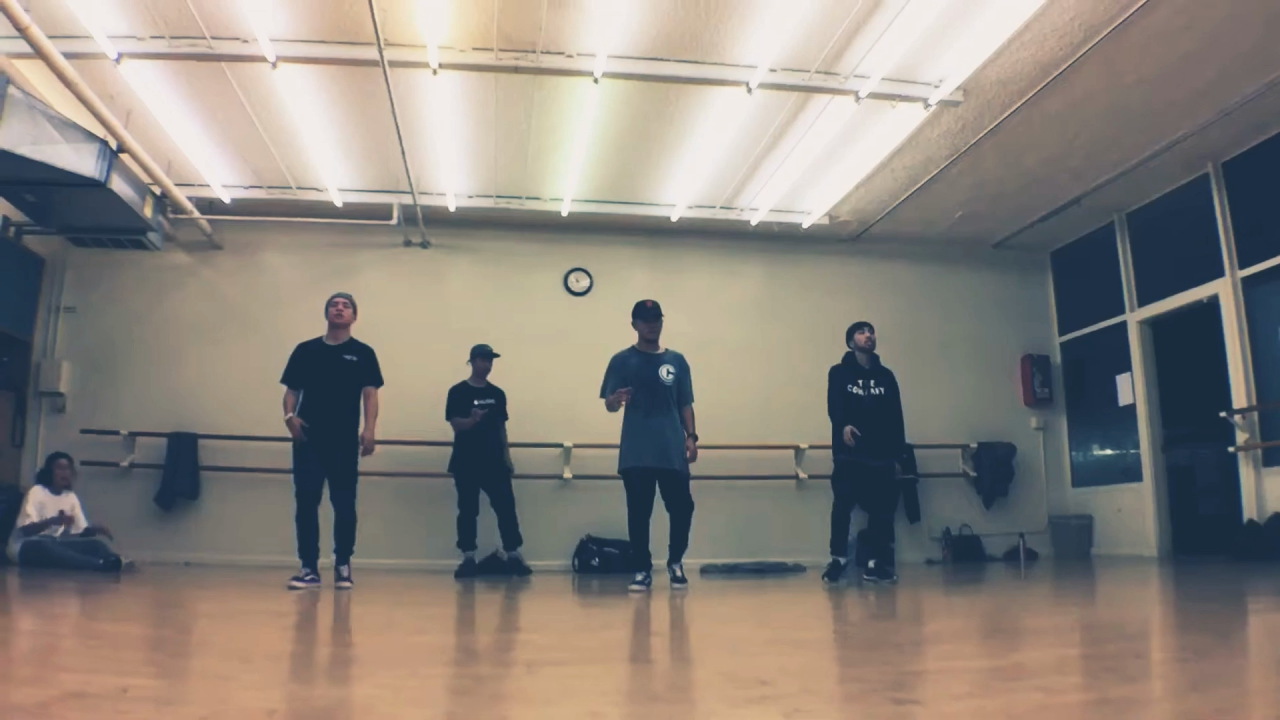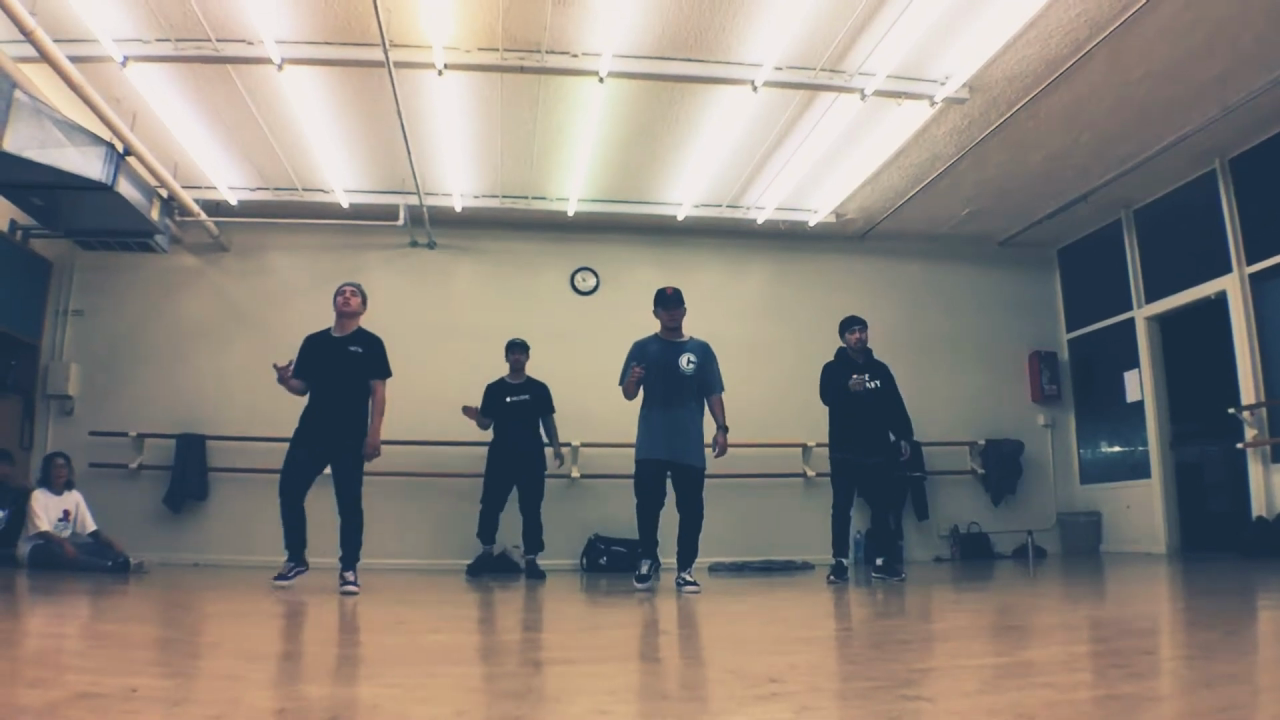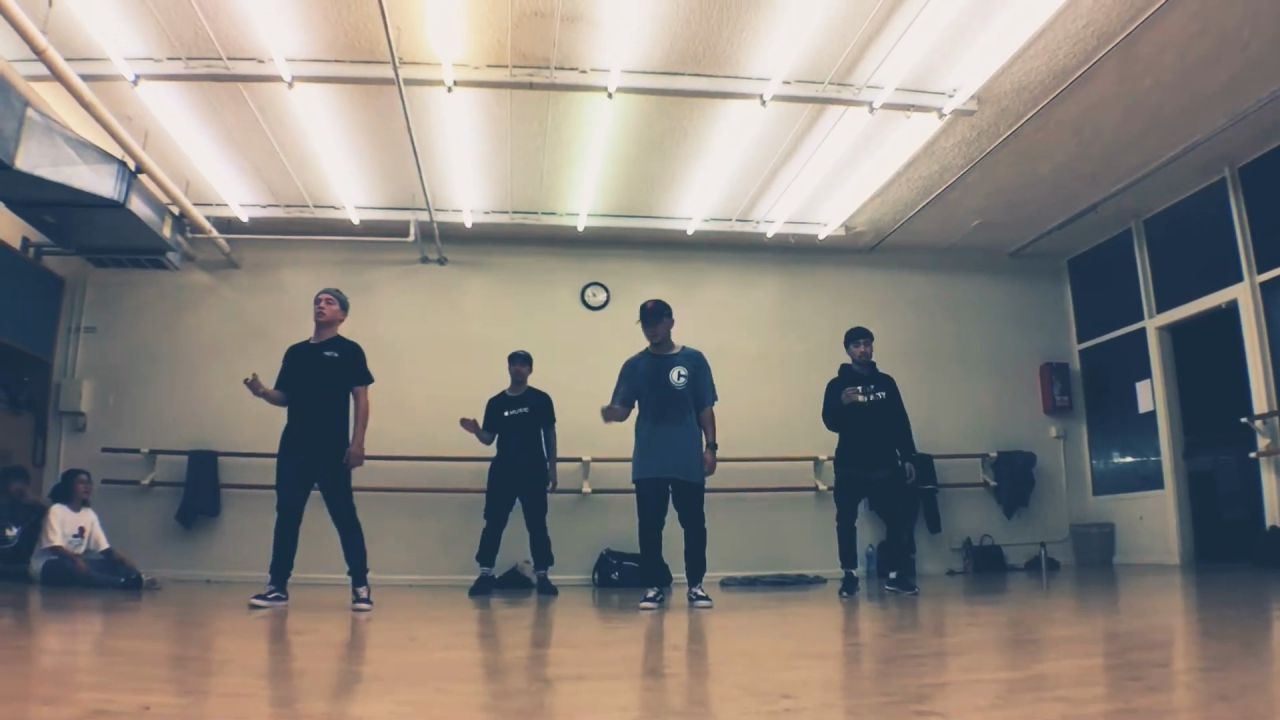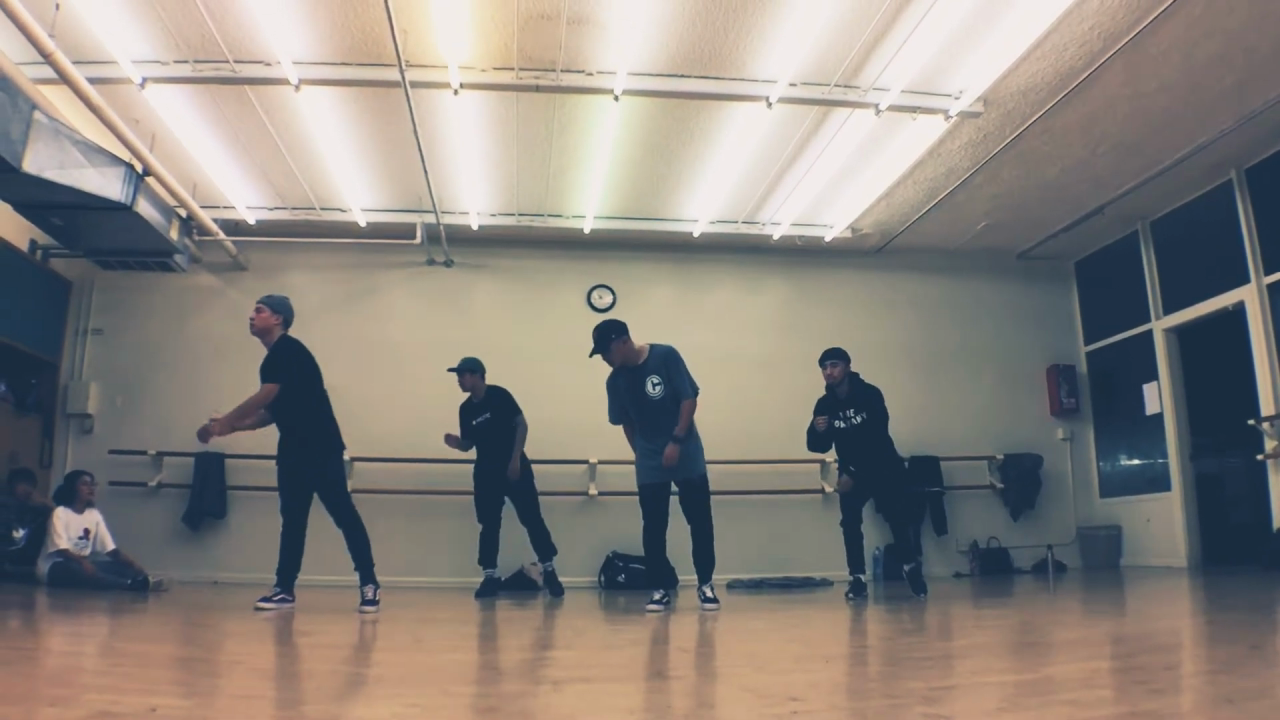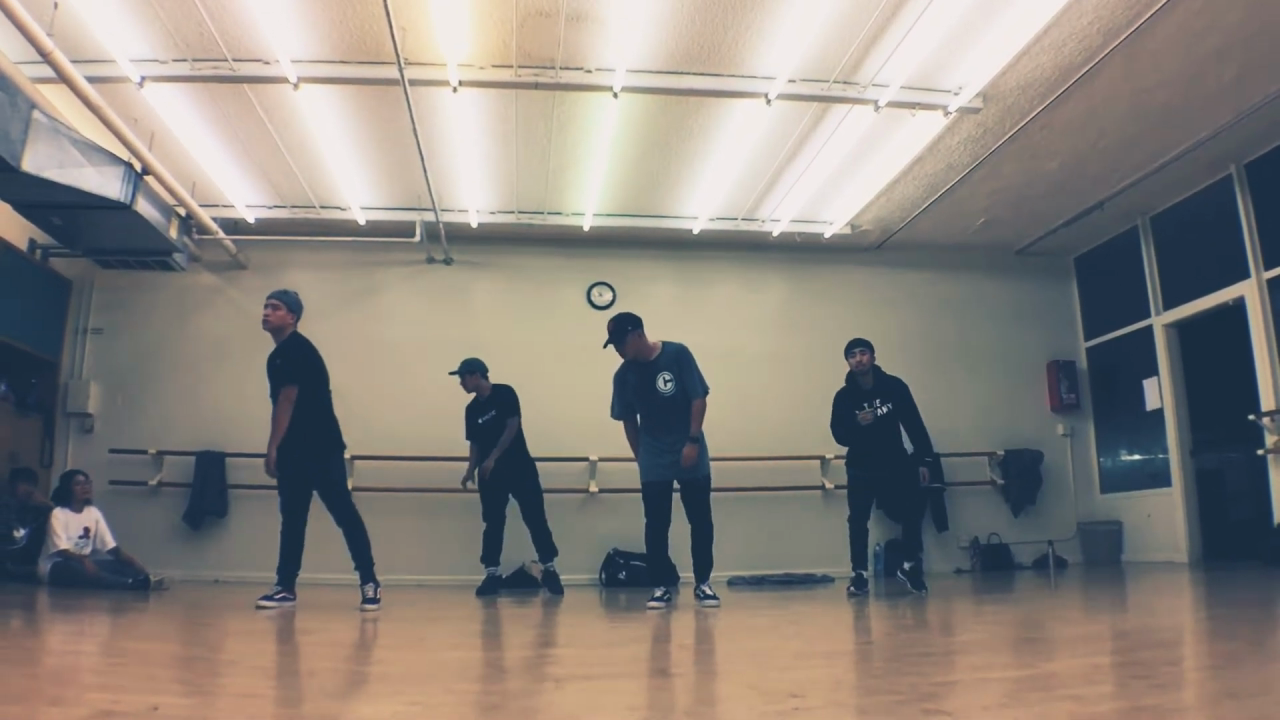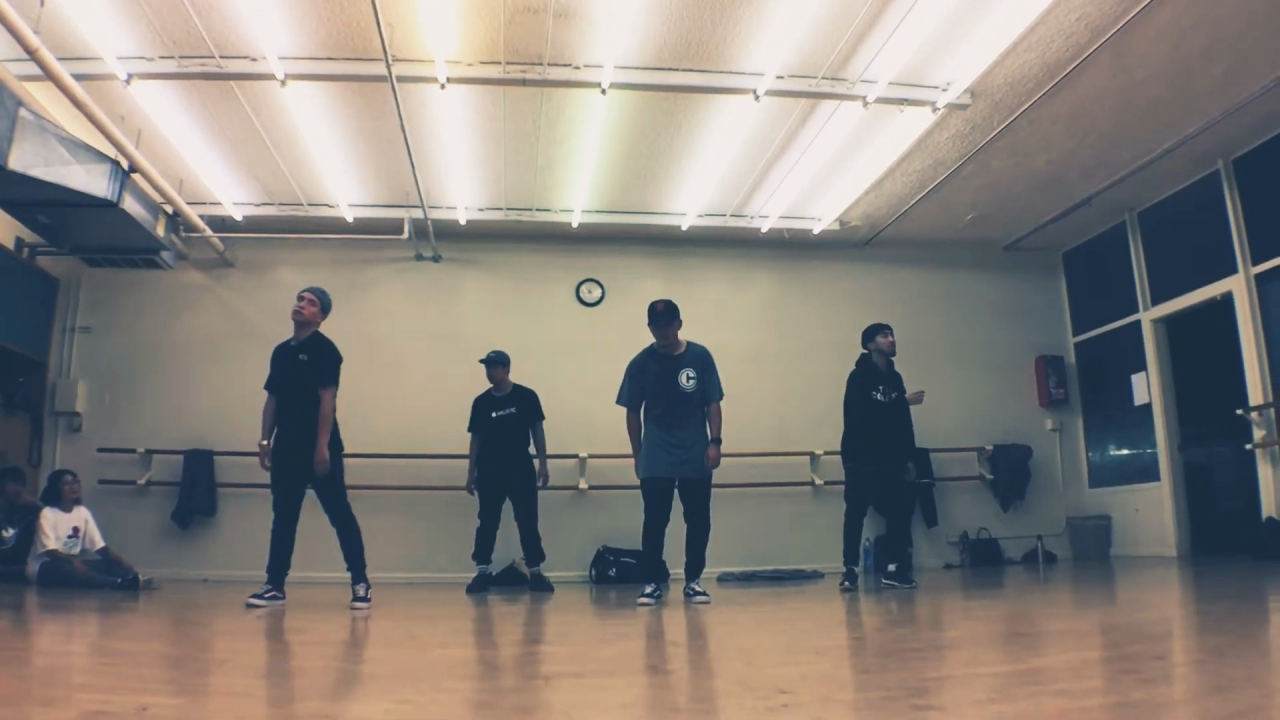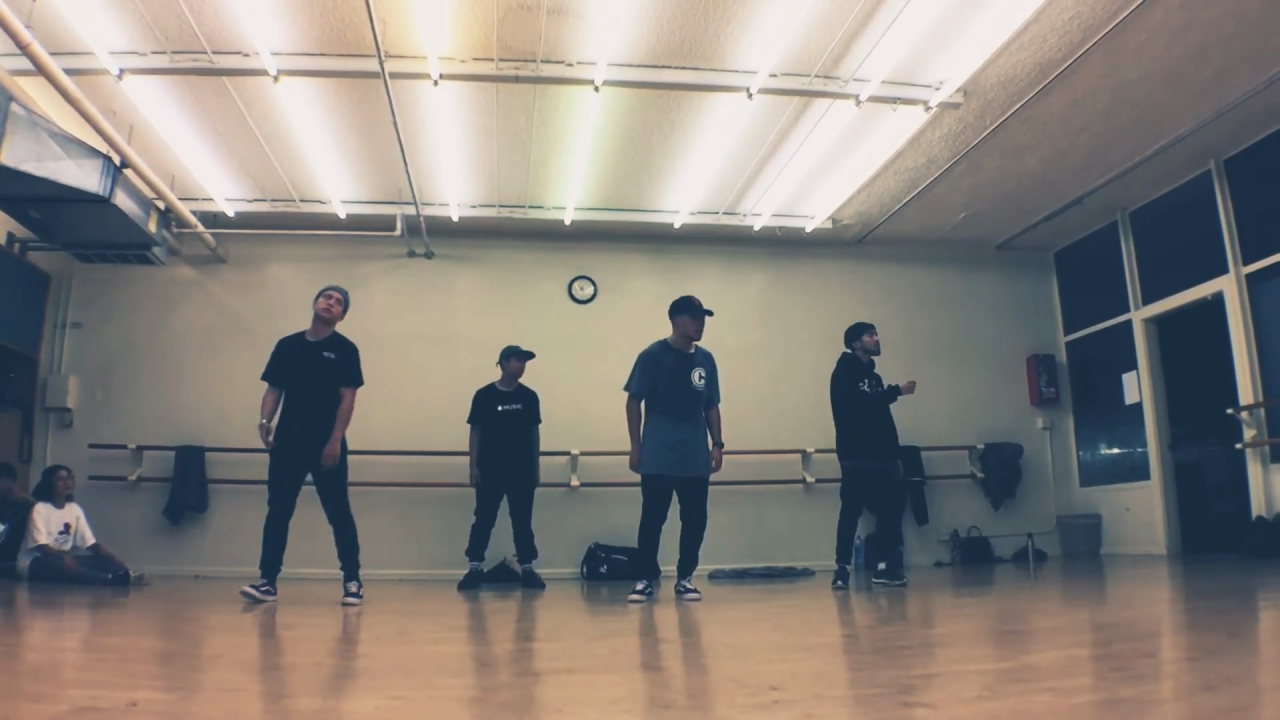
dt=0.7s
person 1, frame 1
left shoulder: (363, 353)
right shoulder: (304, 350)
left elbow: (370, 395)
right elbow: (291, 391)
left wrist: (369, 430)
right wrist: (290, 416)
left hip: (344, 442)
right hip: (308, 440)
left knee: (344, 503)
right knee: (306, 502)
left ankle: (343, 564)
right ankle: (309, 568)
person 1, frame 2
left shoulder: (370, 343)
right shoulder: (313, 342)
left elbow: (377, 390)
right elbow: (302, 388)
left wrist: (374, 432)
right wrist: (285, 380)
left hip: (349, 437)
right hip: (309, 431)
left knee: (349, 504)
right knee: (289, 491)
left ankle: (348, 571)
right ankle: (295, 559)
person 1, frame 3
left shoulder: (349, 351)
right shoulder: (295, 353)
left elbow: (361, 398)
right elbow: (284, 398)
left wrist: (357, 442)
right wrist: (261, 392)
left hip: (333, 450)
right hip: (293, 447)
left knee: (344, 516)
right knee: (287, 516)
left ankle: (360, 586)
right ankle: (277, 586)
person 1, frame 4
left shoulder: (289, 350)
right shoulder: (274, 357)
left elbow: (262, 399)
right elbow: (271, 411)
left wrist: (221, 425)
right wrist: (234, 426)
left hip: (322, 447)
right hip: (293, 450)
left knee: (343, 513)
right knee: (293, 519)
left ankle: (369, 584)
right ankle: (284, 589)
person 1, frame 5
left shoulder: (298, 349)
right shoulder: (278, 355)
left elbow: (287, 402)
left wrist: (272, 448)
right wrist: (279, 450)
left hip: (322, 447)
right hip: (294, 450)
left knee: (344, 513)
right knee: (292, 518)
left ankle: (369, 583)
right ankle: (285, 587)
person 1, frame 6
left shoulder: (324, 349)
right shoulder: (280, 351)
left elbow: (327, 400)
right elbow: (272, 400)
left wrist: (323, 446)
right wrist: (265, 441)
left hip: (319, 449)
right hip: (286, 448)
left knee: (340, 514)
right knee: (283, 517)
left ankle: (360, 583)
right ankle: (275, 586)
person 1, frame 7
left shoulder: (345, 349)
right shoulder: (286, 345)
left elbow: (347, 399)
right elbow: (274, 389)
left wrist: (335, 441)
right wrist: (265, 420)
left hip: (327, 445)
right hip: (287, 443)
left knee: (339, 513)
right knee: (278, 511)
left ankle: (352, 581)
right ankle: (268, 580)
person 2, frame 1
left shoulder: (677, 361)
right shoulder: (622, 361)
left elbow: (685, 404)
right elbow: (609, 403)
left wrist: (691, 436)
right wrist: (616, 400)
left hip: (672, 451)
right hip: (636, 453)
left knee: (682, 506)
right knee: (638, 512)
left ankle: (675, 561)
right ankle: (642, 570)
person 2, frame 2
left shoulder: (701, 350)
right shoulder: (642, 348)
left elbow: (713, 392)
right elbow: (629, 394)
left wrist: (721, 427)
right wrist: (631, 380)
left hip: (690, 445)
right hip: (651, 444)
left knee: (691, 509)
right knee: (647, 504)
left ankle: (685, 570)
right ankle: (647, 560)
person 2, frame 3
left shoulder: (694, 360)
right shoulder: (634, 365)
left elbow: (706, 408)
right elbow: (624, 411)
left wrist: (711, 446)
right wrist: (613, 412)
left hip: (688, 460)
right hip: (648, 462)
left knee: (693, 523)
right knee: (650, 525)
left ankle: (696, 585)
right ankle: (654, 586)
person 2, frame 4
left shoulder: (666, 356)
right shoulder: (615, 381)
left elbow: (689, 399)
left wrist: (676, 441)
left hip: (686, 454)
right hip: (650, 462)
left knee: (700, 521)
right knee: (653, 527)
left ankle: (705, 584)
right ankle: (661, 588)
person 2, frame 5
left shoulder: (678, 355)
right shoulder: (623, 375)
left elbow: (698, 399)
right elbow: (629, 420)
left wrist: (692, 441)
right wrist: (640, 457)
left hip: (691, 454)
right hip: (654, 461)
left knee: (701, 521)
right knee: (656, 525)
left ankle: (703, 583)
right ankle: (662, 586)
person 2, frame 6
left shoulder: (700, 357)
right shoulder: (640, 364)
left elbow: (712, 403)
right elbow: (632, 412)
left wrist: (715, 442)
right wrist: (637, 454)
left hip: (696, 457)
right hip: (656, 459)
left knee: (699, 521)
right knee: (654, 522)
left ankle: (693, 581)
right ankle: (652, 582)
person 2, frame 7
left shoulder: (705, 360)
right shoulder: (653, 356)
right elbow: (633, 402)
left wrist: (717, 444)
right wrist: (636, 446)
left hip: (695, 457)
right hip: (658, 457)
left knee: (695, 519)
right knee: (652, 518)
left ankle: (685, 578)
right ankle: (646, 578)
person 3, frame 1
left shoulder: (886, 375)
right shoulder: (839, 372)
left elbow: (895, 417)
right elbow: (835, 406)
left wrist: (897, 454)
right wrist: (843, 426)
left hip: (880, 456)
right hip: (848, 455)
left knee: (881, 510)
right knee: (842, 507)
left ankle: (875, 563)
right ankle: (838, 559)
person 3, frame 2
left shoulder: (880, 369)
right shoulder: (833, 368)
left elbow: (895, 405)
right elbow: (827, 397)
left wrist: (903, 436)
right wrist: (847, 388)
left hip: (878, 451)
right hip: (844, 452)
left knee: (882, 507)
right knee: (842, 507)
left ankle: (881, 561)
right ankle: (840, 562)
person 3, frame 3
left shoulder: (886, 382)
right shoulder: (838, 385)
left elbow: (900, 422)
right elbow: (830, 422)
left wrist: (907, 457)
right wrist: (842, 403)
left hip: (885, 465)
right hip: (850, 467)
left knee: (897, 518)
right knee: (845, 518)
left ankle: (896, 575)
right ankle: (849, 574)
person 3, frame 4
left shoulder: (870, 394)
right shoulder: (824, 405)
left elbow: (878, 438)
right elbow: (819, 447)
left wrist: (853, 473)
right wrist: (818, 431)
left hip: (884, 468)
right hip: (850, 472)
left knee: (897, 518)
right knee: (850, 523)
left ankle: (911, 568)
right ankle: (858, 579)
person 3, frame 5
left shoulder: (894, 387)
right shoulder: (844, 397)
left elbow: (914, 424)
right elbow: (841, 437)
left wrist: (924, 460)
right wrist: (856, 423)
left hip: (895, 465)
right hip: (861, 469)
left knee: (913, 511)
right knee: (858, 519)
left ankle: (911, 566)
right ankle: (859, 574)
person 3, frame 6
left shoulder: (894, 378)
right shoulder: (860, 377)
left elbow: (903, 421)
right elbow: (864, 415)
left wrist: (908, 457)
right wrist: (903, 402)
left hip: (889, 459)
right hip: (860, 459)
left knee: (900, 511)
right knee: (856, 513)
left ankle: (894, 568)
right ankle: (850, 570)
person 3, frame 7
left shoulder: (873, 376)
right shoulder: (844, 372)
right elbow: (859, 405)
left wrist: (894, 454)
right wrist: (897, 391)
left hip: (880, 456)
right hip: (856, 456)
left knee: (891, 509)
right knee: (851, 511)
left ankle: (885, 566)
right ankle: (842, 568)
person 4, frame 1
left shoulder: (498, 394)
right shoulder: (458, 392)
right elbow: (456, 425)
left wrist: (506, 455)
right wrist: (473, 419)
left hip: (494, 461)
right hip: (466, 461)
left knee: (506, 505)
right knee: (468, 510)
left ankle: (512, 555)
right ankle: (469, 559)
person 4, frame 2
left shoulder: (539, 388)
right shoulder: (494, 389)
left elbow: (547, 420)
right elbow: (486, 424)
left wrist: (556, 446)
right wrist: (476, 417)
left hip: (532, 458)
right hip: (500, 456)
left knee: (531, 510)
right knee: (490, 505)
left ankle: (531, 559)
right ankle: (487, 553)
person 4, frame 3
left shoulder: (541, 399)
right shoulder: (495, 402)
left elbow: (549, 434)
right elbow: (489, 438)
left wrist: (552, 467)
right wrist: (476, 431)
left hip: (533, 471)
right hip: (503, 470)
left knee: (537, 524)
right knee: (494, 522)
left ankle: (542, 575)
right ankle: (485, 574)
person 4, frame 4
left shoulder: (499, 395)
right shoulder: (465, 409)
left elbow: (521, 425)
right elbow: (468, 443)
left wrist: (516, 459)
right wrist: (456, 443)
left hip: (515, 468)
right hip: (486, 472)
left knee: (532, 519)
right knee: (489, 524)
left ankle: (548, 570)
right ankle: (490, 576)
person 4, frame 5
left shoulder: (505, 393)
right shoulder: (472, 409)
left elbow: (512, 427)
right elbow: (475, 443)
left wrist: (492, 458)
right wrist: (471, 470)
left hip: (520, 467)
right hip: (490, 472)
left knee: (536, 519)
right knee: (493, 523)
left ankle: (549, 569)
right ankle: (492, 574)
person 4, frame 6
left shoulder: (527, 397)
right shoulder: (481, 402)
left elbow: (537, 431)
right elbow: (476, 439)
left wrist: (543, 464)
right wrist: (471, 473)
left hip: (521, 469)
right hip: (490, 471)
left knee: (528, 522)
right knee: (487, 522)
left ankle: (536, 572)
right ankle: (483, 572)
person 4, frame 7
left shoulder: (529, 397)
right shoulder: (484, 395)
left elbow: (534, 433)
right elbow: (475, 432)
left wrist: (536, 466)
right wrist: (473, 466)
left hip: (521, 468)
right hip: (490, 467)
left knee: (522, 520)
right knee: (484, 518)
left ankle: (527, 569)
right ankle: (475, 568)
